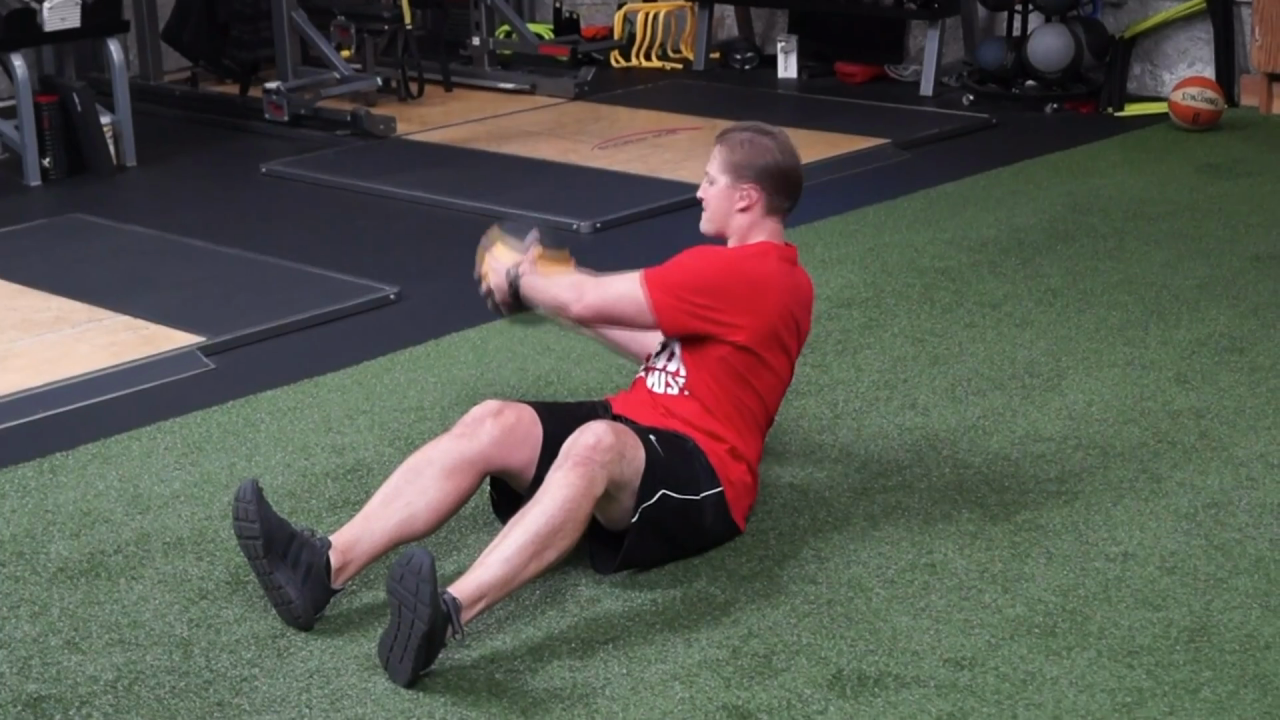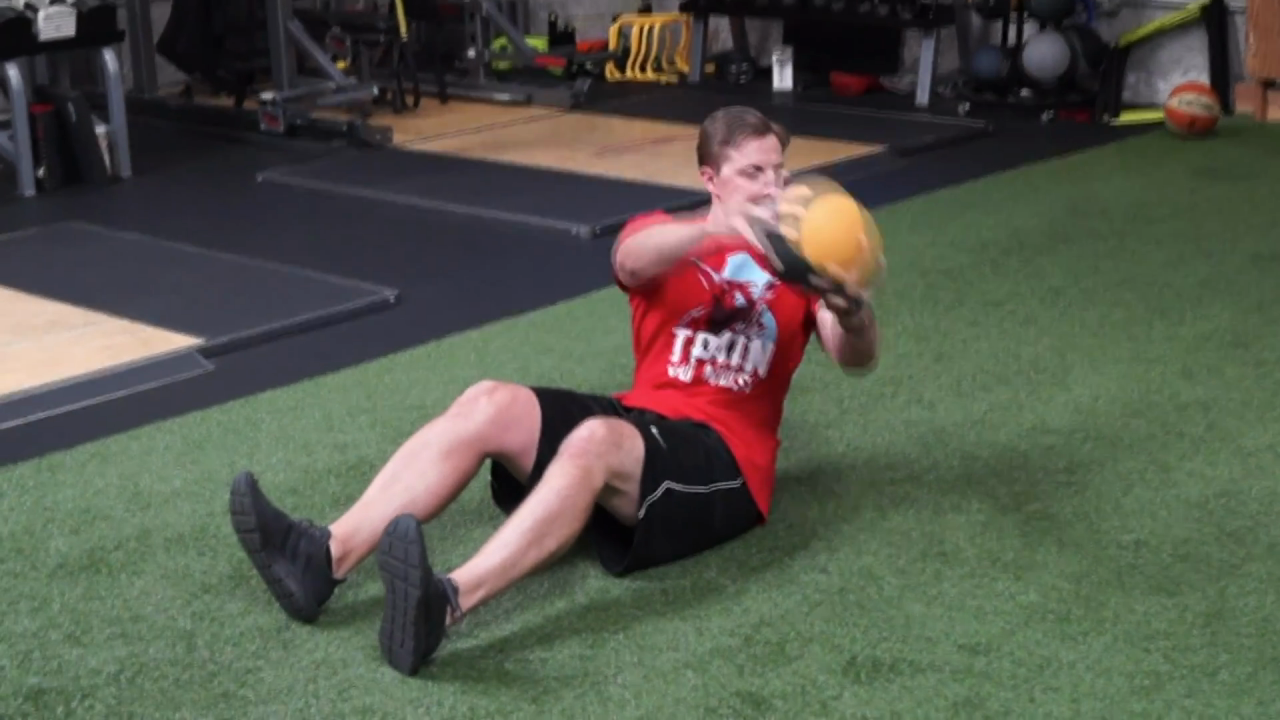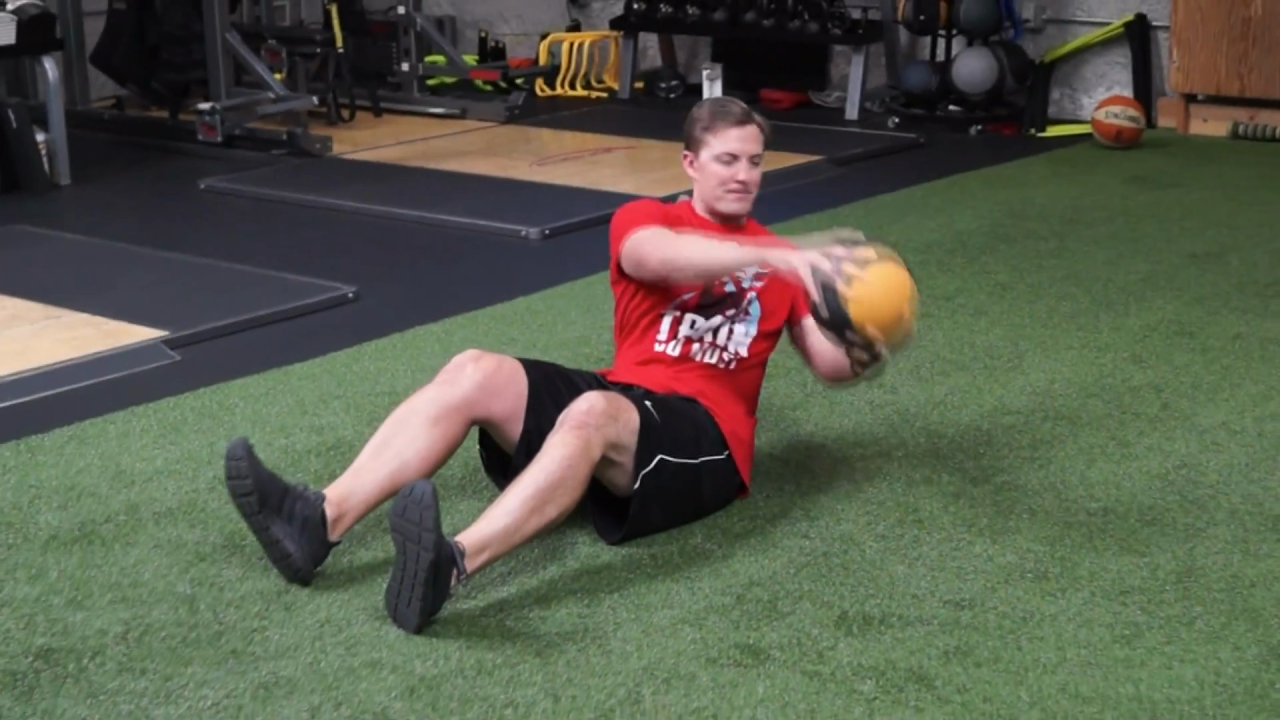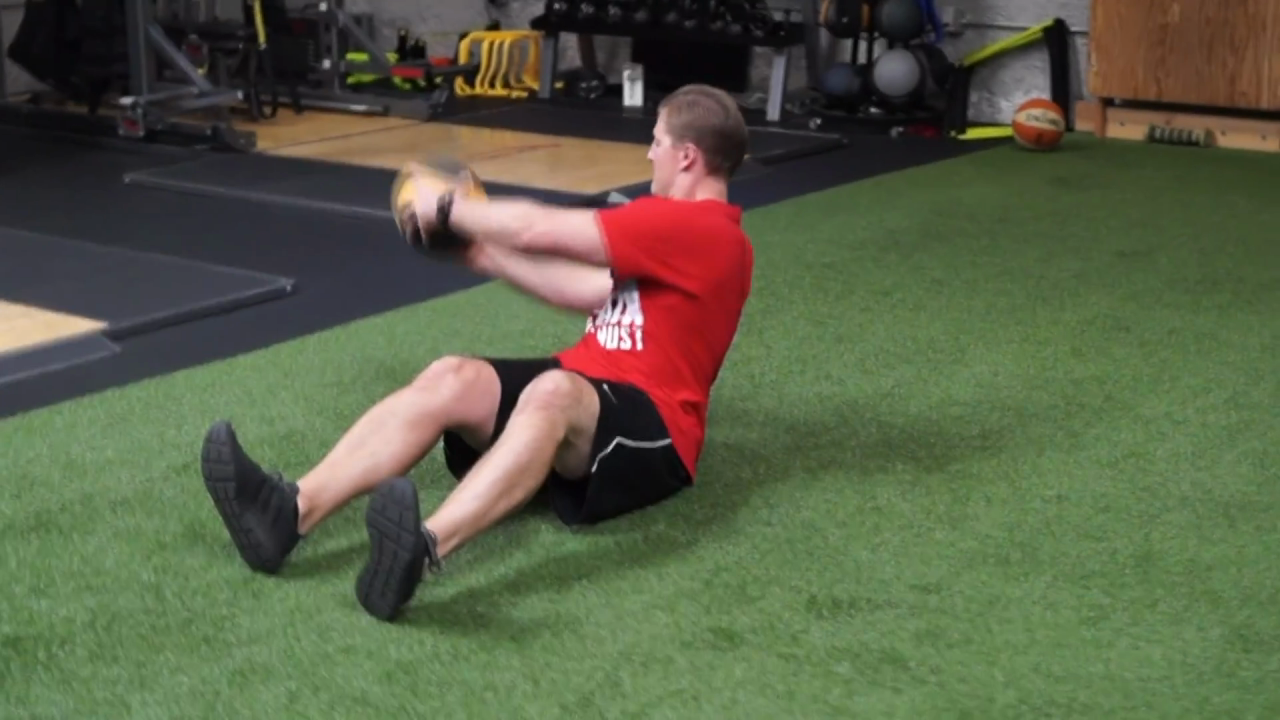
dt=1s
person 1, frame 1
left shoulder: (742, 271)
right shoulder: (760, 272)
left elbow: (586, 300)
left wrist: (516, 277)
right wrist: (573, 302)
left hip: (701, 473)
left knee: (595, 443)
right knee: (492, 423)
left ankle: (447, 614)
right ankle: (326, 564)
person 1, frame 2
right shoulder: (665, 233)
left elbow: (852, 353)
right elbow: (636, 255)
left wrist: (854, 309)
right wrist: (729, 228)
left hip: (723, 461)
right hip: (638, 421)
left knee: (595, 442)
right knee: (490, 403)
left ankle: (445, 605)
right ankle: (326, 557)
person 1, frame 3
left shoulder: (786, 258)
right shoulder: (651, 221)
left elbow: (828, 366)
right elbow: (654, 257)
left wrist: (859, 351)
right wrist: (777, 252)
left hip: (707, 434)
right hip: (621, 393)
left knee: (592, 414)
right knee: (475, 371)
left ankle: (452, 564)
right ankle: (322, 519)
person 1, frame 4
left shoulder: (693, 228)
right shoulder: (691, 227)
left elbow: (538, 231)
right elbow: (612, 299)
left wrist: (446, 208)
right wrist: (494, 260)
left hip: (650, 428)
left knee: (553, 392)
right knee: (451, 378)
left ankle: (423, 548)
right ankle: (293, 509)
